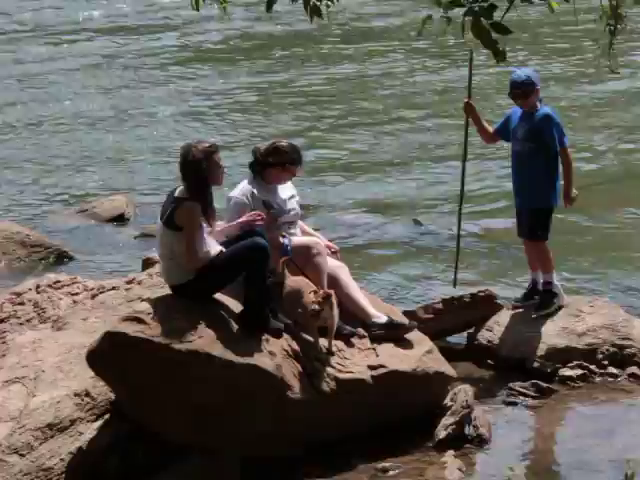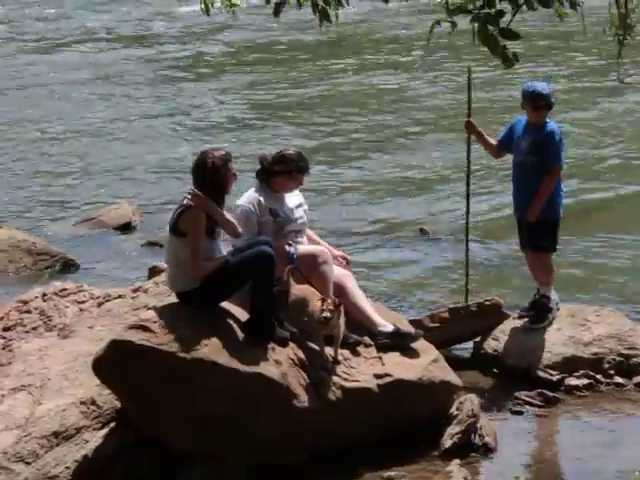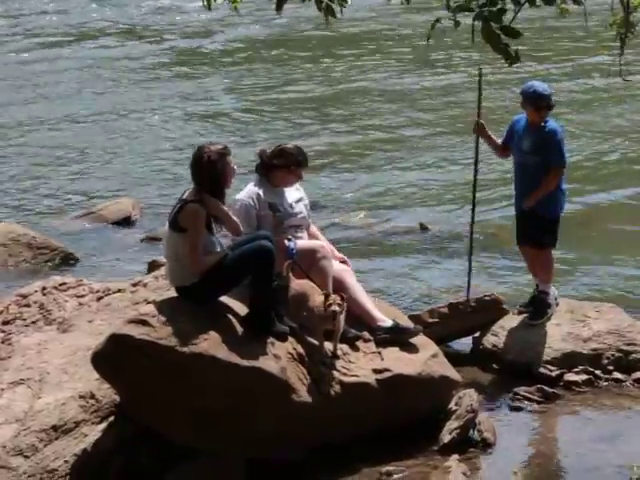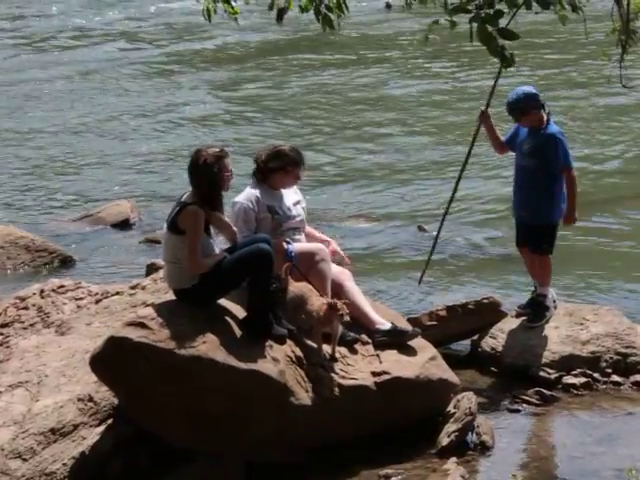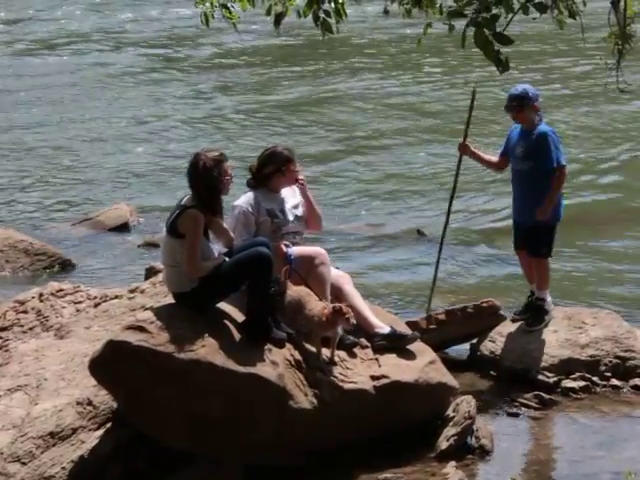
dt=0.5s
person 1, frame 1
left shoulder: (546, 117)
right shoulder: (514, 115)
left elbow: (564, 153)
right elbow: (490, 137)
left wrist: (568, 188)
right wrist: (474, 116)
left hip: (542, 194)
right hip: (522, 192)
left knee: (536, 241)
right knee: (527, 240)
left ankle: (553, 289)
right ankle: (536, 284)
person 1, frame 2
left shoulder: (551, 133)
right shoulder: (518, 125)
left elbow: (554, 174)
right elbow: (497, 151)
left wrist: (536, 207)
right wrist: (477, 133)
left hip: (545, 207)
right hip: (522, 204)
left knee: (541, 254)
right knee: (529, 252)
left ankle: (549, 301)
right ankle: (543, 294)
person 1, frame 3
left shoulder: (552, 132)
right shoulder: (517, 124)
left elbow: (558, 171)
right elbow: (503, 152)
left wrist: (534, 198)
right wrist: (485, 135)
left hip: (546, 203)
right hip: (524, 201)
left knee: (541, 250)
right knee: (526, 247)
left ankle: (547, 297)
right ankle: (541, 290)
person 1, frame 4
left shoulder: (553, 136)
right shoulder: (522, 129)
left elbow: (569, 174)
right elbow: (501, 148)
left wrist: (571, 209)
right wrist: (488, 124)
left hip: (545, 209)
right hip: (523, 206)
left knee: (540, 253)
right knee: (525, 249)
left ankle: (546, 300)
right ankle: (540, 292)
person 1, frame 5
left shoulder: (545, 135)
right shoulder: (515, 133)
left elbow: (560, 172)
right elbow: (500, 165)
left wrist: (548, 204)
right wrist: (471, 153)
left hip: (542, 212)
right hip: (522, 209)
left knee: (538, 257)
right knee: (523, 253)
left ankle: (543, 304)
right ankle: (535, 296)
person 2, frame 1
left shoulder: (286, 187)
right shoulder: (243, 196)
left wrist: (321, 239)
left hip: (298, 253)
left knee: (338, 269)
right knee: (314, 247)
left ankle: (375, 319)
person 2, frame 2
left shoulder: (294, 195)
right shoulder: (250, 204)
left wrist: (331, 249)
left hip: (303, 261)
left knee: (344, 277)
right knee: (320, 255)
left ankle: (381, 328)
person 2, frame 3
left shoulder: (295, 190)
right shoulder: (249, 198)
left elbow: (308, 227)
left wrist: (333, 251)
right wrist: (276, 243)
left hip: (304, 257)
left knee: (344, 272)
right knee: (319, 250)
left ankle: (381, 323)
person 2, frame 4
left shoulder: (292, 192)
right shoulder: (248, 201)
left wrist: (328, 240)
right wrist: (279, 246)
left hip: (302, 259)
left knee: (343, 275)
right knee: (318, 252)
left ankle: (379, 326)
person 2, frame 5
left shoulder: (292, 193)
right shoulder: (247, 204)
left elbow: (316, 226)
left wrist: (306, 195)
left hip: (302, 263)
left knee: (342, 279)
right knee: (318, 255)
left ankle: (378, 330)
person 3, frame 1
left shoulder: (184, 193)
right shoulder: (190, 207)
left elbow: (208, 234)
right elbow: (192, 260)
left wrist: (241, 223)
right wrist: (219, 252)
left hip: (189, 275)
right hip: (188, 283)
left knee: (255, 235)
right knee: (257, 249)
left ankle: (263, 307)
right ankle: (254, 317)
person 3, frame 2
left shoulder: (201, 202)
right shoulder: (195, 214)
left elbow: (236, 232)
right elbow: (196, 269)
left wrist: (214, 211)
right wrist: (225, 260)
left hip: (202, 277)
right hip: (194, 290)
left knee: (264, 243)
right knee: (264, 257)
left ankle: (270, 317)
right ankle: (260, 325)
person 3, frame 3
left shoulder: (200, 197)
right shoulder: (195, 209)
left elbow: (237, 231)
right elbow: (196, 263)
left wrist: (221, 211)
right wrist: (224, 253)
left hip: (201, 272)
right hip: (193, 285)
left knee: (263, 238)
right knee: (263, 251)
left ankle: (270, 312)
right ankle: (260, 320)
person 3, frame 4
left shoulder: (199, 199)
right shoulder: (194, 210)
left elbow: (233, 237)
right elbow: (194, 265)
left wrist: (218, 219)
right wrist: (222, 255)
left hip: (197, 277)
right hip: (191, 287)
left knee: (262, 240)
right knee: (262, 254)
left ankle: (269, 313)
right ankle: (258, 322)
person 3, frame 5
left shoulder: (197, 203)
right shoulder: (193, 214)
left elbow: (229, 242)
right elbow: (193, 269)
left wrist: (215, 221)
right wrist: (220, 260)
left hip: (197, 280)
right hip: (191, 291)
left knee: (261, 244)
right knee: (261, 258)
left ankle: (268, 317)
right ankle: (257, 326)
